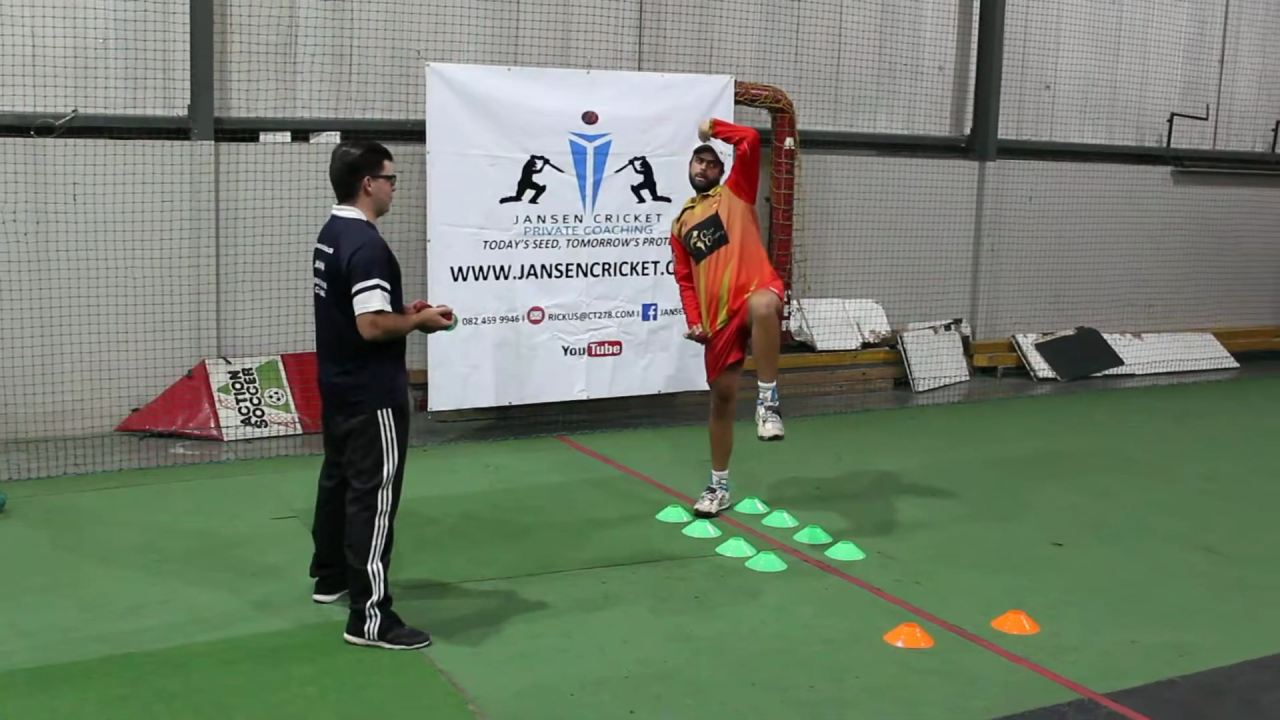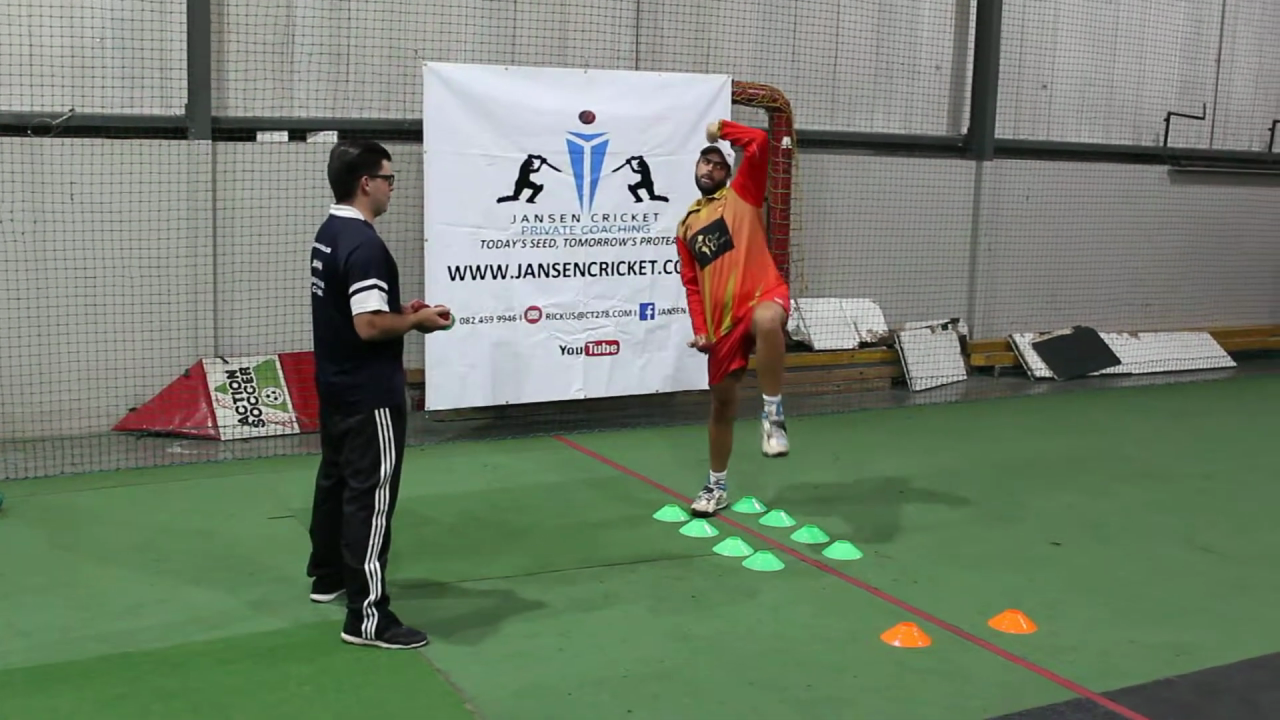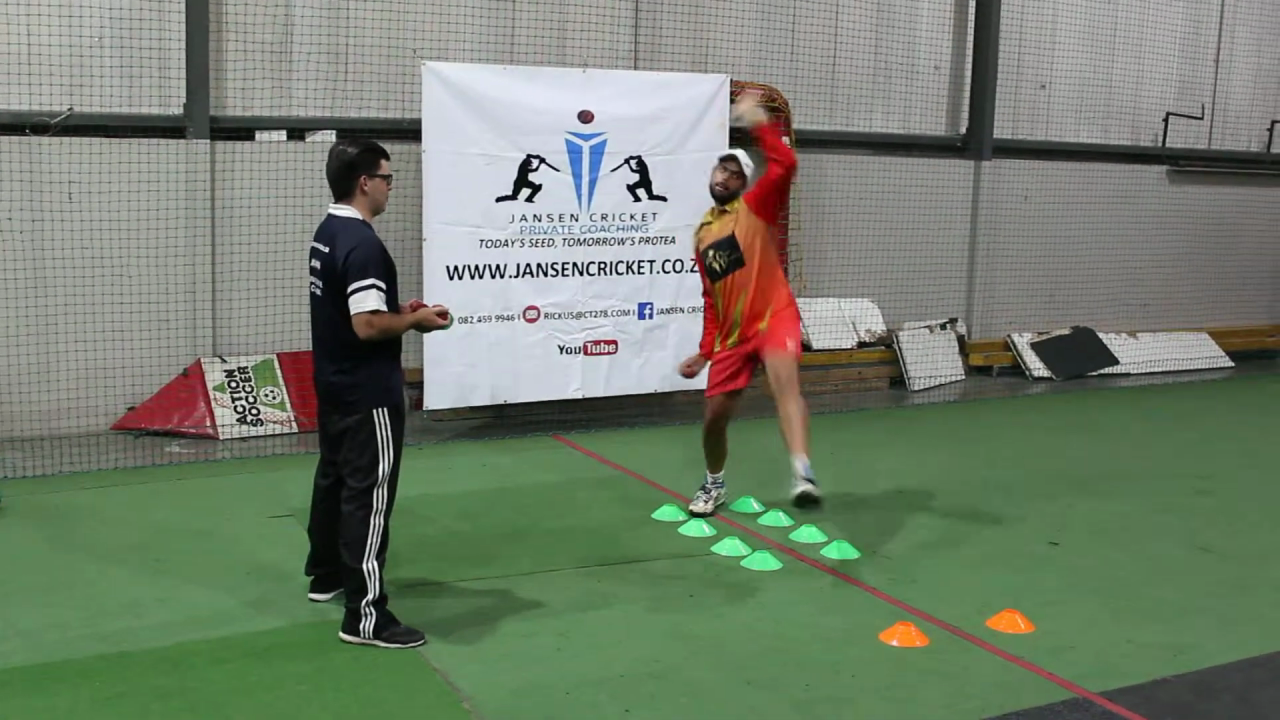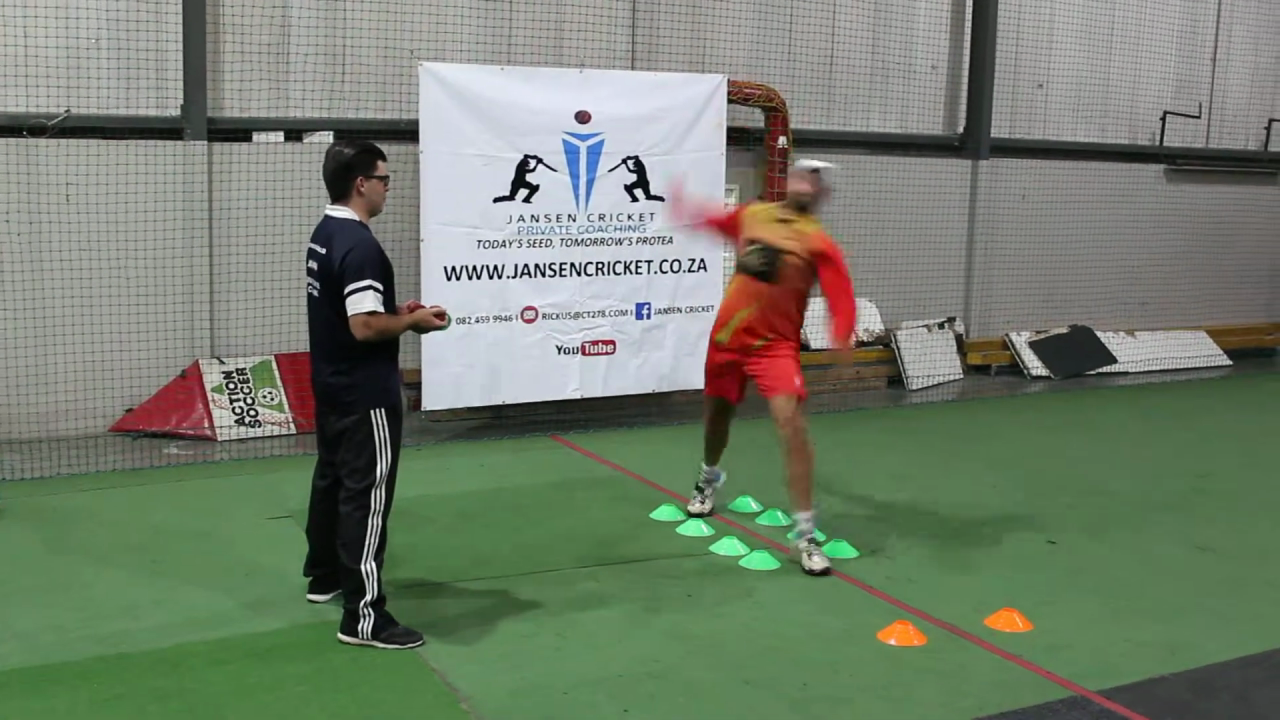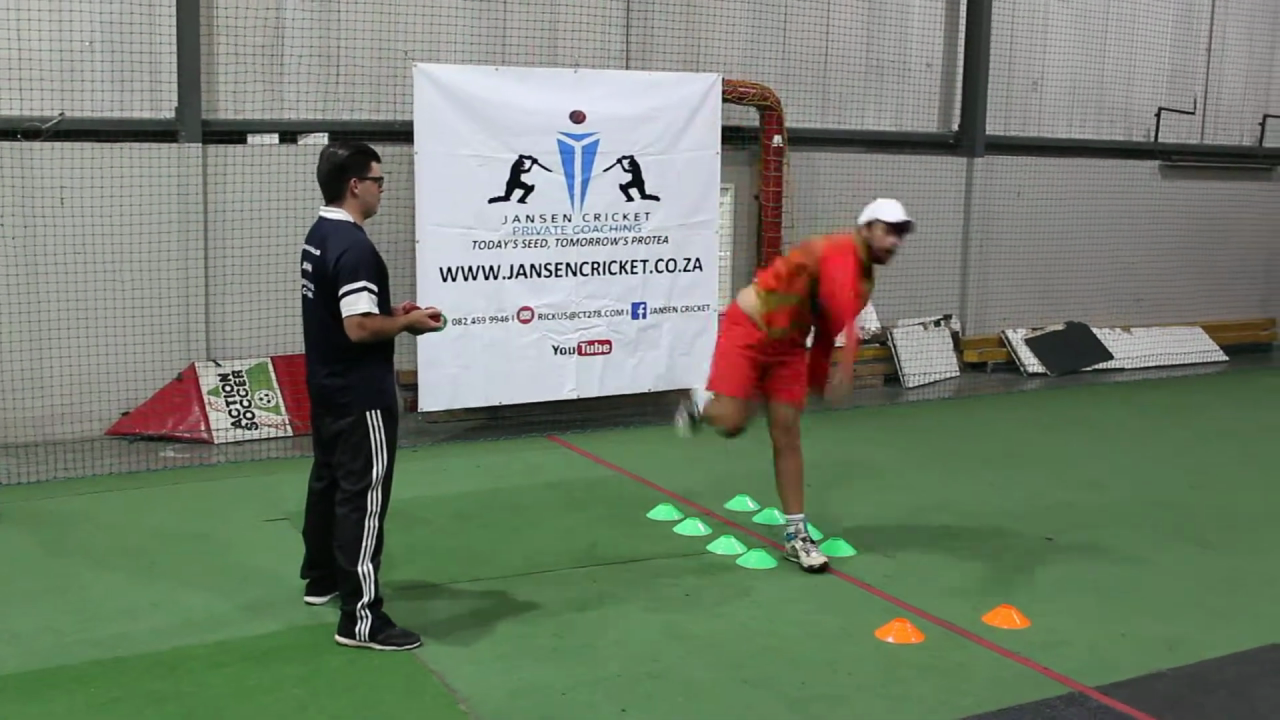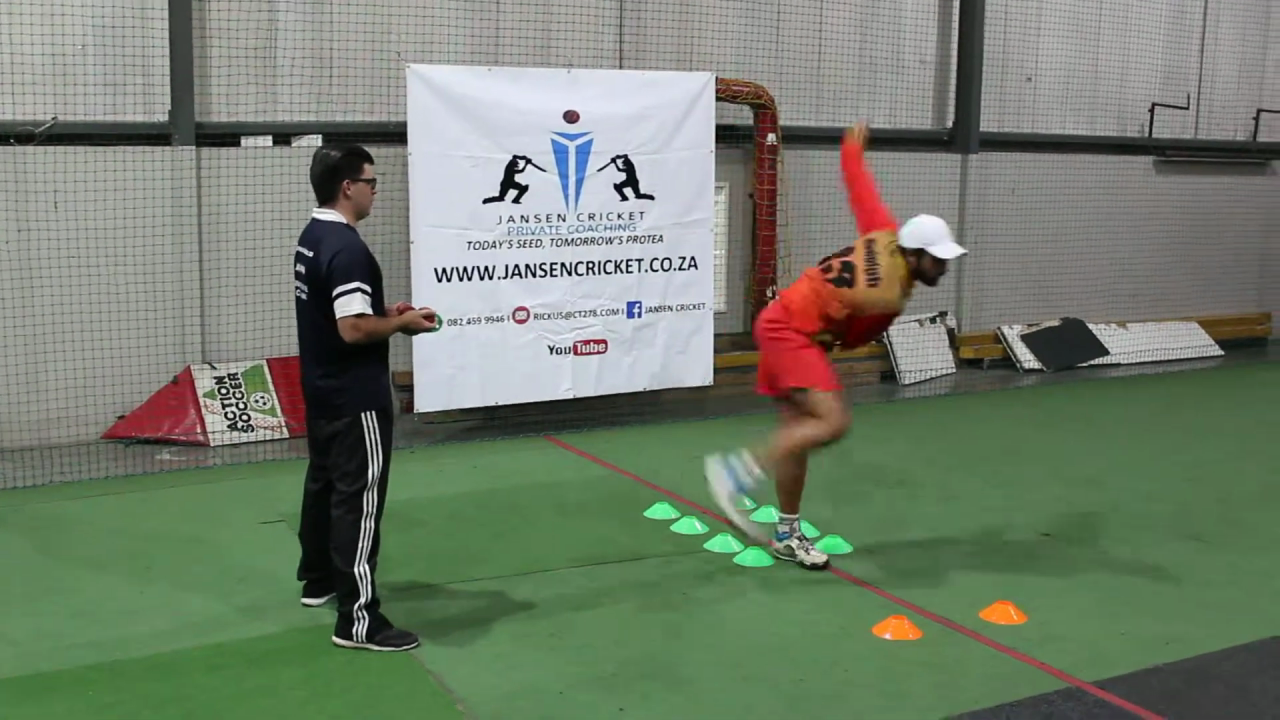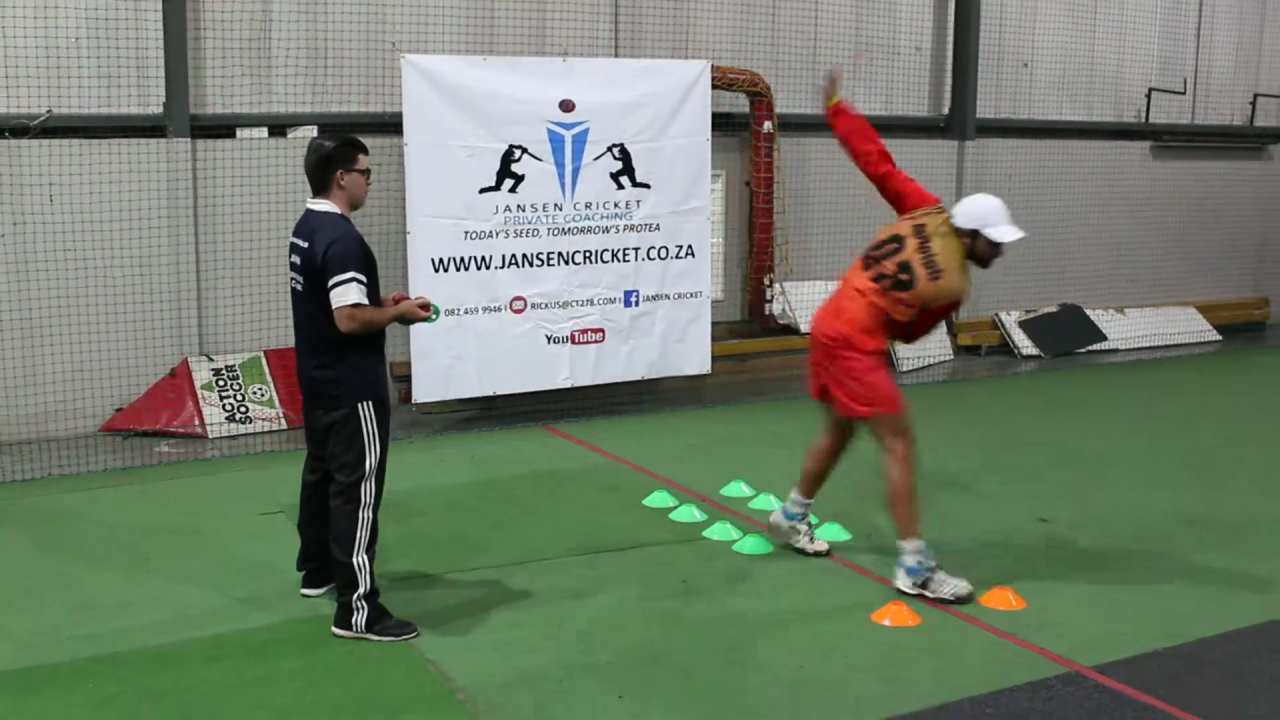
dt=0.2s
person 1, frame 1
left shoulder: (330, 234)
right shoulder: (367, 246)
right elbow: (372, 326)
left wrist: (401, 310)
right wrist: (419, 321)
left hip: (338, 385)
right hip: (371, 395)
left knee: (339, 479)
right knee: (373, 497)
left ankle: (330, 576)
right ankle: (369, 616)
person 1, frame 2
left shoulder: (329, 233)
right shoulder: (365, 245)
right elbow: (369, 325)
left wrist: (400, 309)
right wrist: (417, 320)
left hip: (336, 384)
right hip: (369, 394)
left knee: (336, 479)
right knee: (370, 497)
left ankle: (328, 575)
right ankle: (367, 615)
person 1, frame 3
left shoulder: (327, 232)
right shoulder: (363, 245)
right elbow: (367, 326)
left wrist: (397, 309)
right wrist: (416, 320)
left hip: (334, 384)
right hip: (367, 393)
left knee: (334, 478)
right knee: (368, 496)
left ankle: (326, 574)
right ankle: (364, 615)
person 1, frame 4
left shoulder: (324, 233)
right shoulder: (360, 246)
right elbow: (364, 327)
left wrist: (394, 309)
right wrist: (413, 321)
left hip: (332, 385)
right hip: (364, 394)
left knee: (332, 479)
right knee: (366, 497)
left ankle: (324, 575)
right ankle: (363, 616)
person 1, frame 5
left shoulder: (318, 235)
right shoulder: (354, 247)
right elbow: (359, 328)
left wrist: (389, 310)
right wrist: (408, 323)
left hip: (328, 387)
right hip: (360, 396)
left knee: (328, 481)
right knee: (363, 499)
left ankle: (321, 577)
right ankle: (361, 617)
person 1, frame 6
left shoulder: (312, 236)
right shoulder: (347, 248)
right elbow: (353, 328)
left wrist: (384, 311)
right wrist: (401, 323)
left hip: (322, 389)
right hip: (355, 398)
left knee: (324, 482)
right knee: (358, 500)
left ankle: (318, 579)
right ankle: (358, 618)
person 1, frame 7
left shoulder: (307, 227)
right shoulder: (342, 238)
right elbow: (349, 319)
left wrist: (380, 301)
right wrist: (397, 313)
left hip: (319, 379)
right hip: (351, 388)
left knee: (321, 474)
right knee: (356, 490)
left ankle: (317, 569)
right ankle: (356, 608)
person 2, frame 1
left shoulder: (736, 192)
right shoulder: (681, 223)
left elbow: (750, 140)
right elbow: (685, 279)
left wrist: (712, 126)
right wrist: (694, 321)
left hip: (757, 291)
right hip: (718, 317)
left knee: (761, 306)
right knee: (721, 398)
left ankle: (767, 400)
right ankle: (718, 486)
person 2, frame 2
left shoulder: (742, 194)
right shoulder: (687, 227)
left elbow: (759, 142)
right elbow: (693, 285)
left wrist: (721, 127)
right wrist: (700, 331)
left hip: (763, 295)
right hip: (722, 320)
left knee: (766, 326)
right knee: (721, 404)
left ankle: (772, 414)
right ankle: (716, 486)
person 2, frame 3
left shoulder: (754, 206)
right shoulder: (703, 236)
left elbow: (784, 163)
left wrist: (757, 118)
right wrist: (704, 353)
left hip: (773, 317)
right hip: (732, 335)
left knee: (783, 379)
right knee: (714, 417)
left ankle: (802, 475)
right ankle: (713, 483)
person 2, frame 4
left shoulder: (821, 243)
right shoulder: (755, 214)
left elbow: (840, 292)
right elbow: (721, 222)
left wrist: (844, 334)
right wrist: (687, 213)
left hip: (774, 347)
right hip: (729, 339)
left knee: (793, 430)
right knee: (716, 417)
left ankle: (806, 534)
right ankle: (709, 477)
person 2, frame 5
left shoulder: (860, 285)
right shoulder: (843, 251)
left elbow: (823, 332)
right elbow: (837, 288)
left wrist: (820, 380)
right wrist: (850, 332)
left hip: (785, 343)
right hip: (747, 327)
left knee: (787, 437)
right knee: (729, 423)
left ankle: (796, 532)
right ankle: (702, 402)
person 2, frame 6
left shoulder: (889, 235)
right shoulder: (887, 302)
left elbow: (860, 186)
right elbow: (853, 338)
left wrist: (853, 147)
left hip: (783, 322)
right hip: (790, 333)
left knee: (797, 428)
right knee: (833, 422)
left ankle: (786, 533)
right ankle: (737, 472)
person 2, frame 7
left shoulder: (927, 211)
right shoulder: (948, 289)
left elbow: (876, 161)
right elbow: (911, 331)
left wrist: (837, 107)
left hip: (829, 323)
right hip: (852, 340)
left knee: (839, 430)
right knee: (899, 443)
left ankle: (792, 516)
right ankle: (914, 567)
